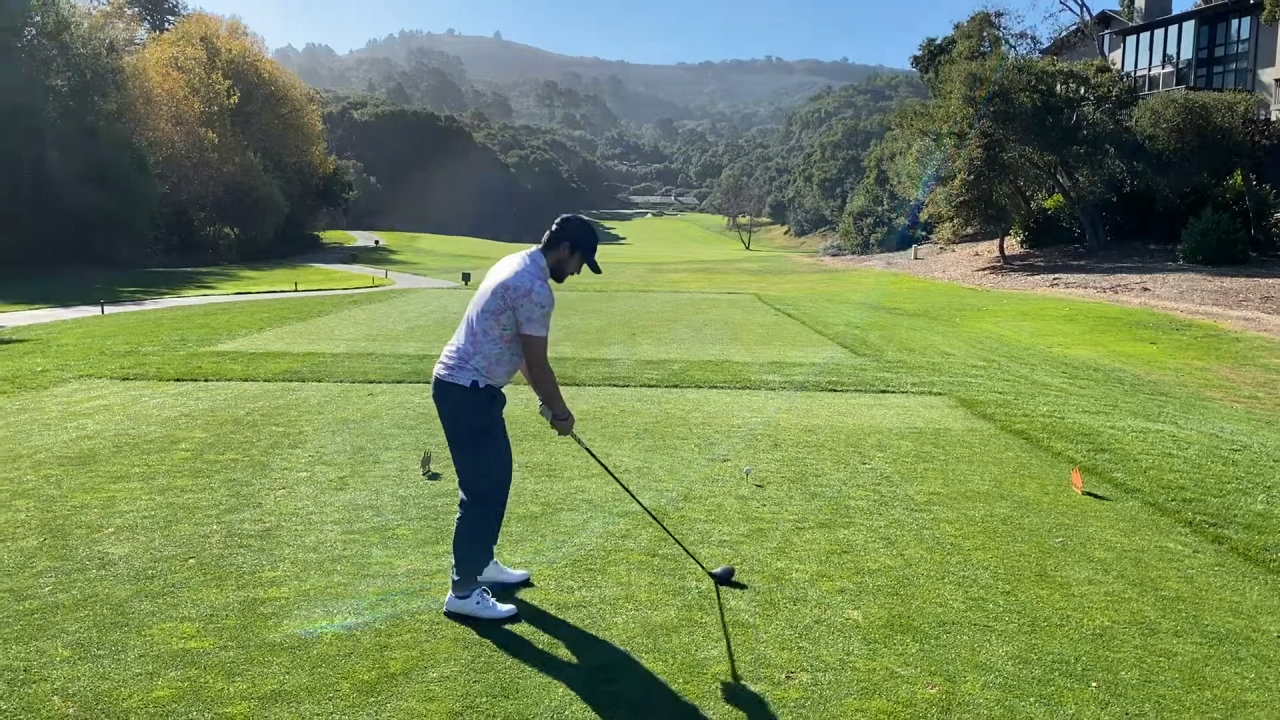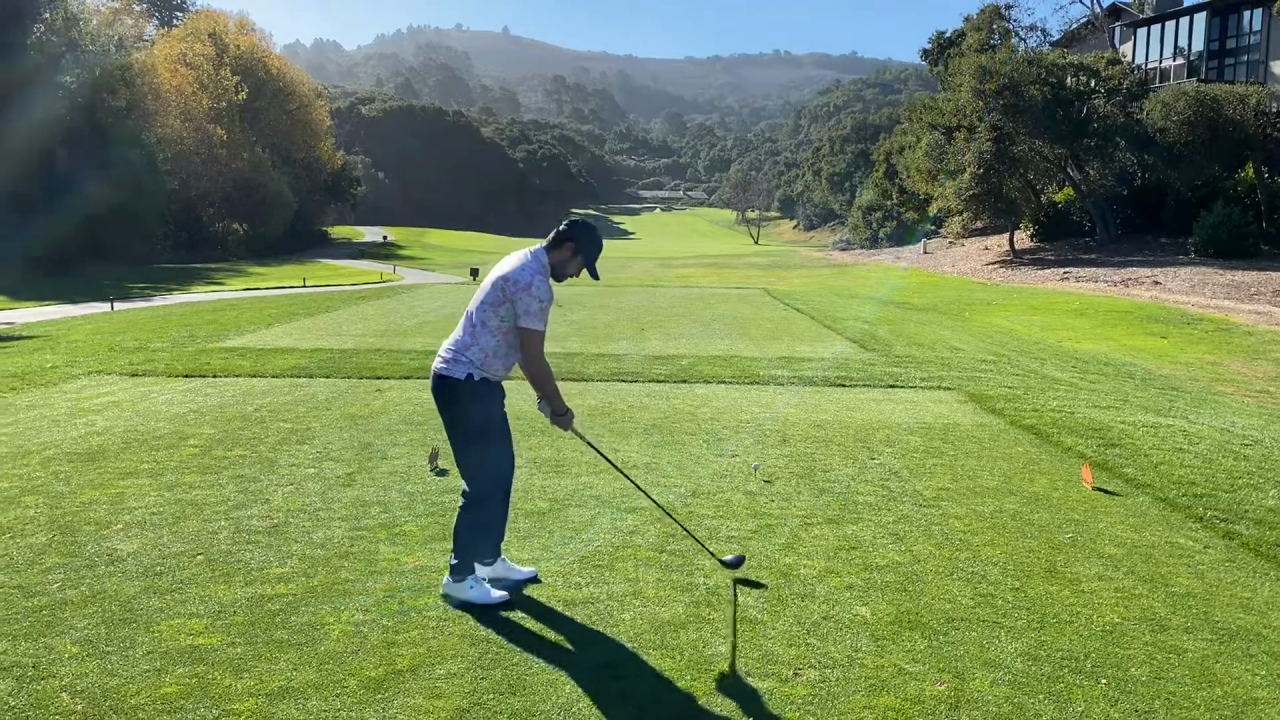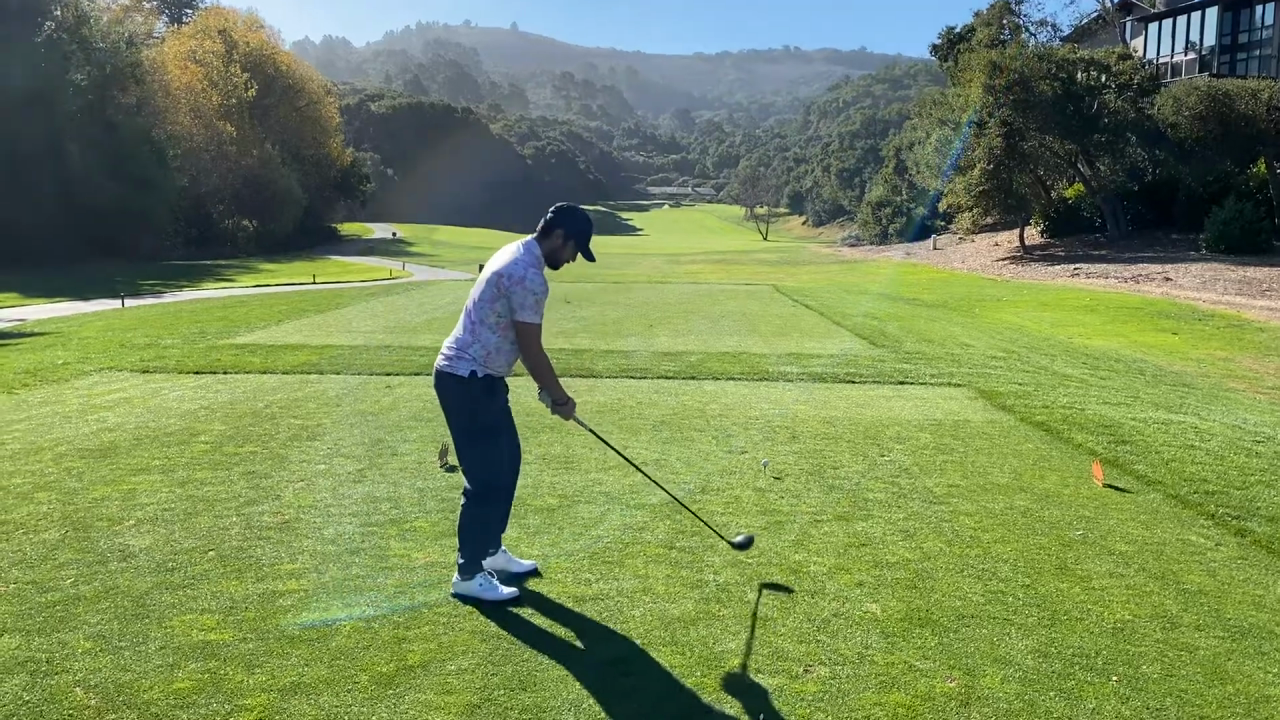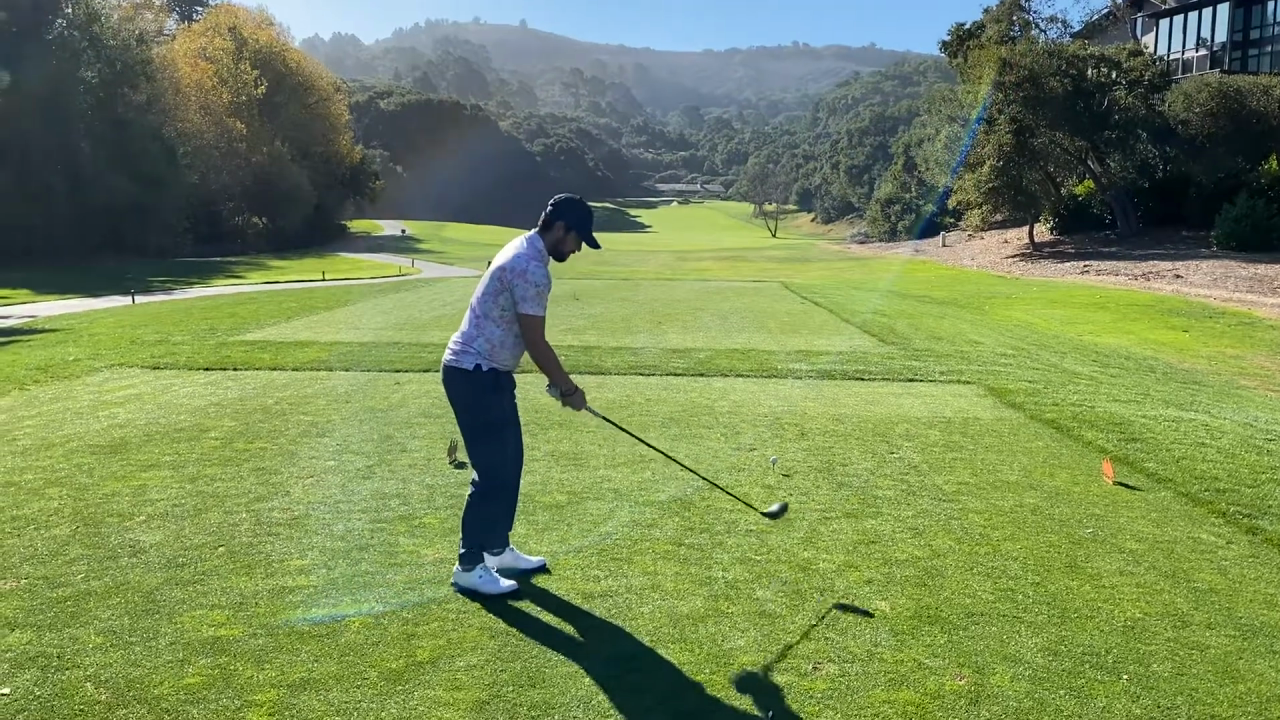
dt=0.4s
person 1, frame 1
left shoulder: (516, 265)
right shoulder: (534, 288)
right elbow: (537, 363)
left wrist: (544, 398)
right wrist: (561, 412)
left hip: (468, 385)
right hip: (466, 390)
left knee: (496, 476)
right knee: (482, 488)
left ankle: (481, 562)
right ankle: (463, 590)
person 1, frame 2
left shoulder: (523, 263)
right shoulder: (534, 283)
left elbow: (520, 349)
right elbow: (532, 358)
left wrist: (545, 397)
right wrist: (559, 408)
left hip: (473, 379)
right hip: (463, 383)
left knee: (499, 470)
right knee: (485, 480)
left ankle: (487, 558)
right ankle: (460, 575)
person 1, frame 3
left shoulder: (516, 255)
right shoulder: (529, 276)
right elbow: (531, 350)
left wrist: (548, 388)
right wrist: (561, 398)
left hip: (476, 376)
right hip: (467, 380)
left knee: (506, 462)
right knee: (486, 477)
left ankle: (490, 550)
right ankle: (468, 573)
person 1, frame 4
left shoulder: (523, 252)
right shoulder: (531, 268)
left elbow: (525, 337)
right elbow: (535, 343)
left wrist: (557, 381)
right wrist: (569, 389)
left hip: (487, 372)
right hip: (474, 374)
left knee: (508, 462)
right knee: (493, 471)
left ankle: (496, 549)
right ankle: (470, 564)
